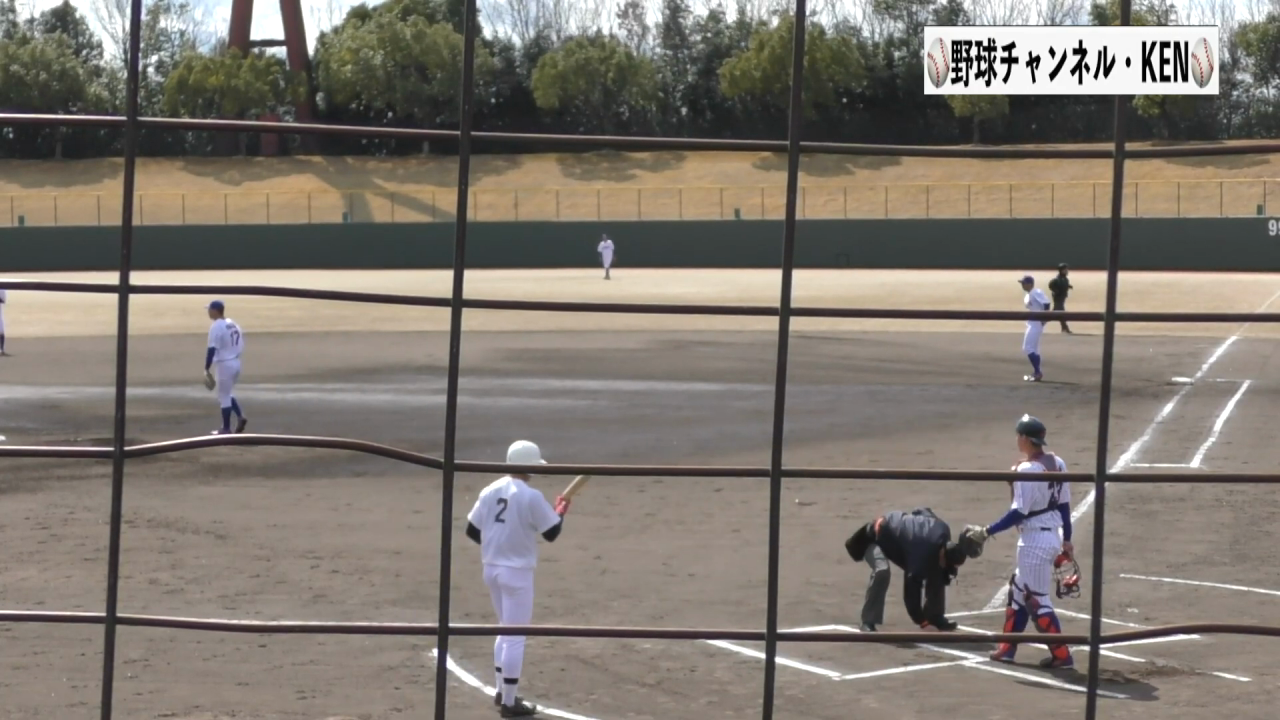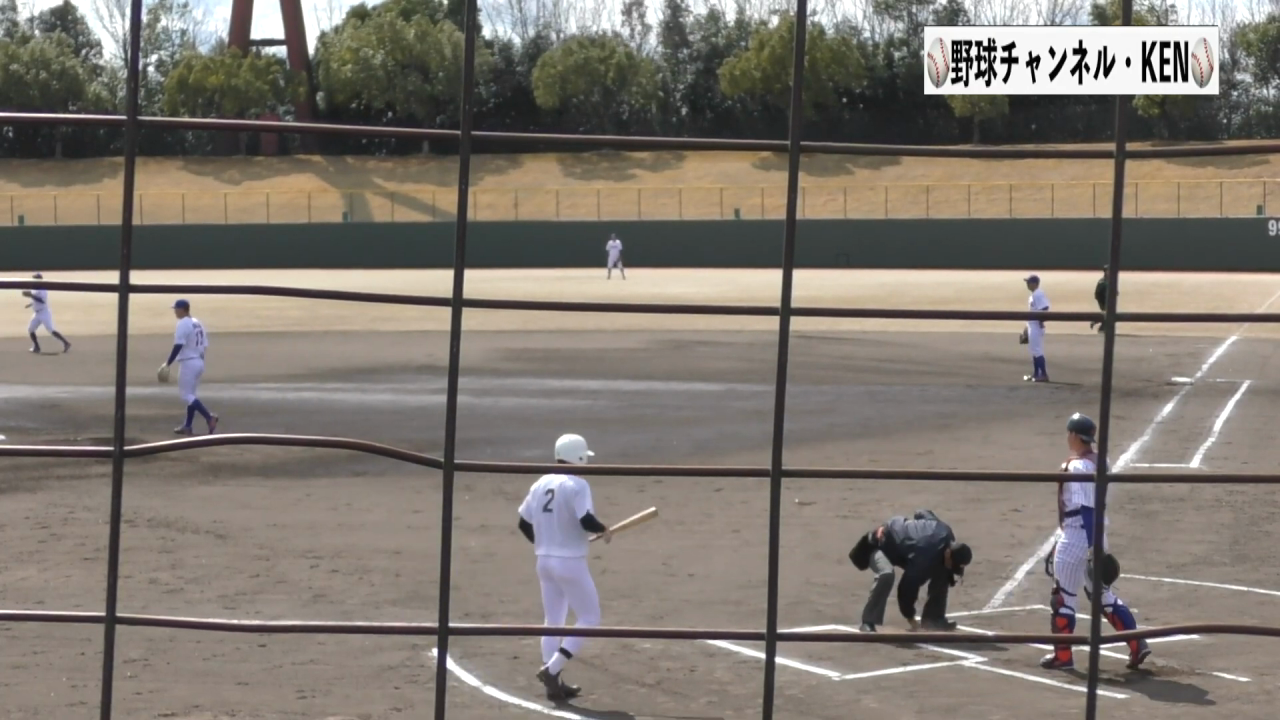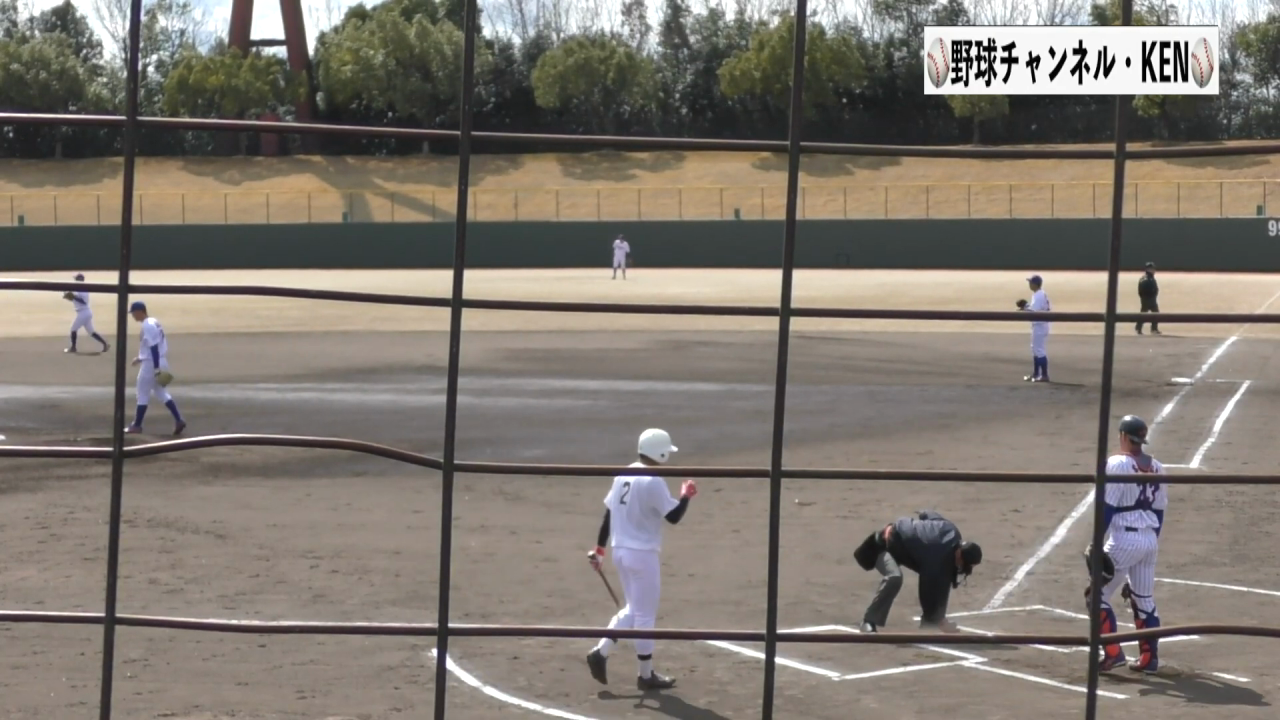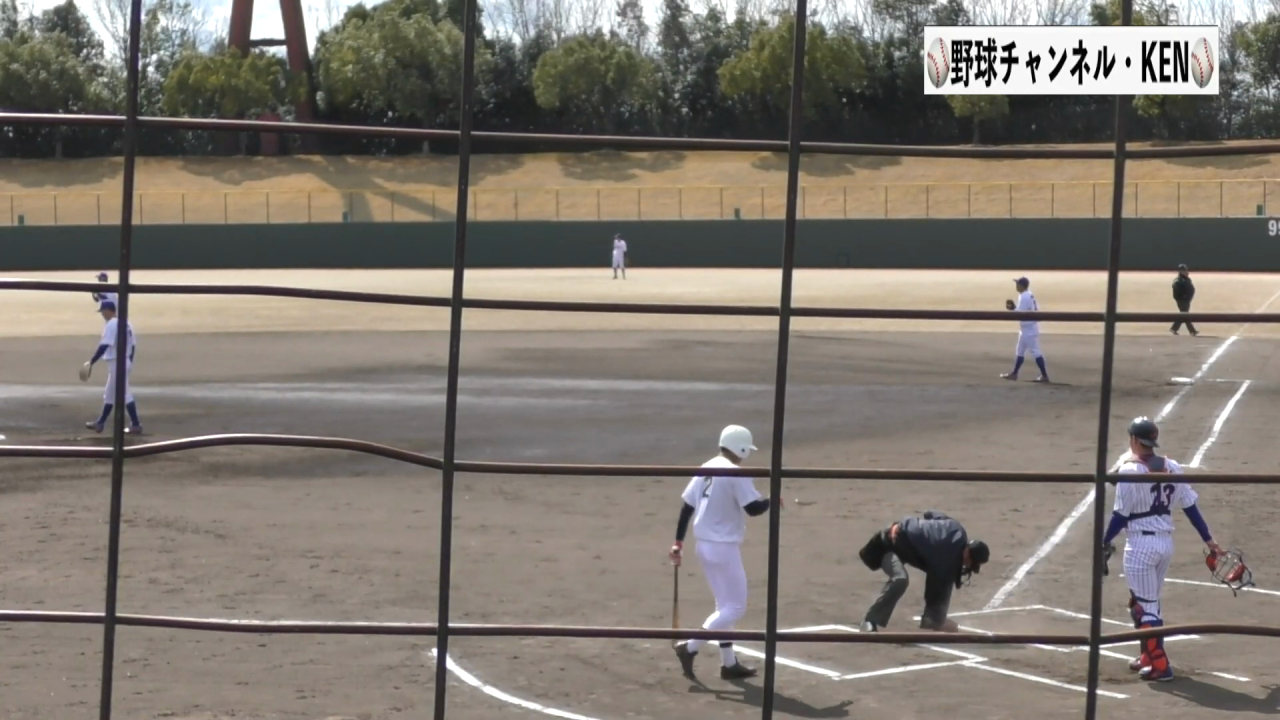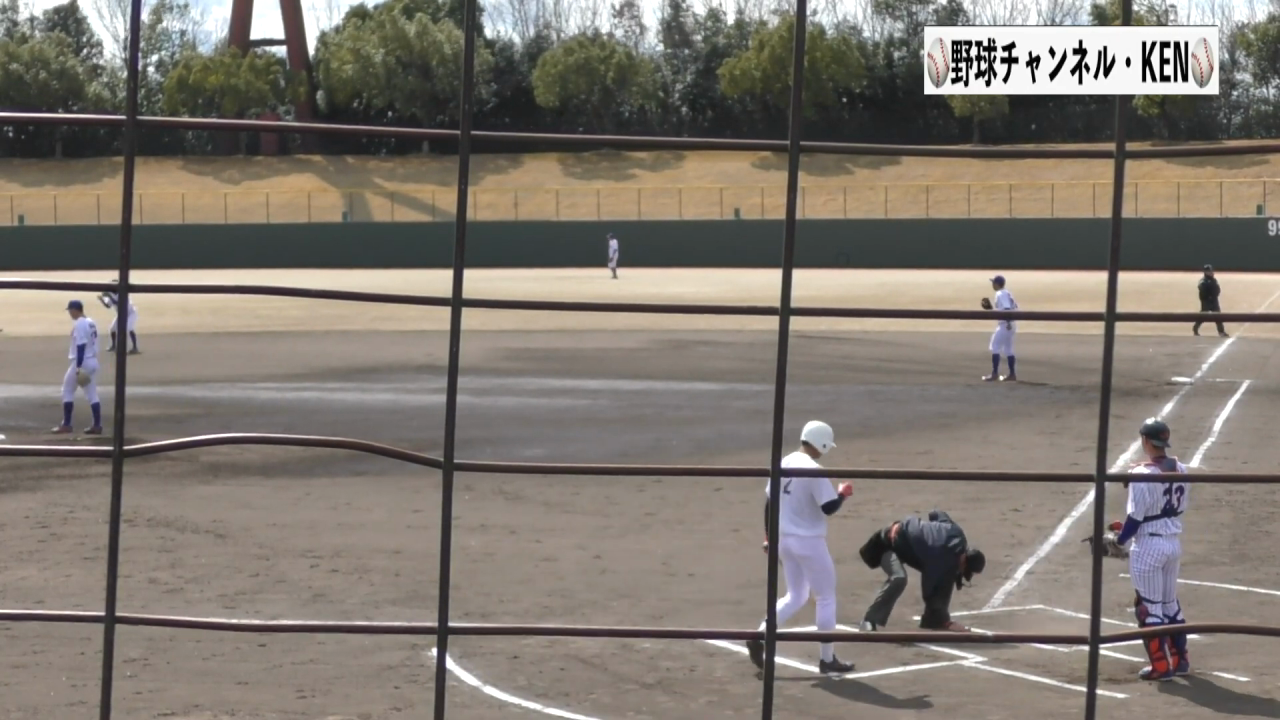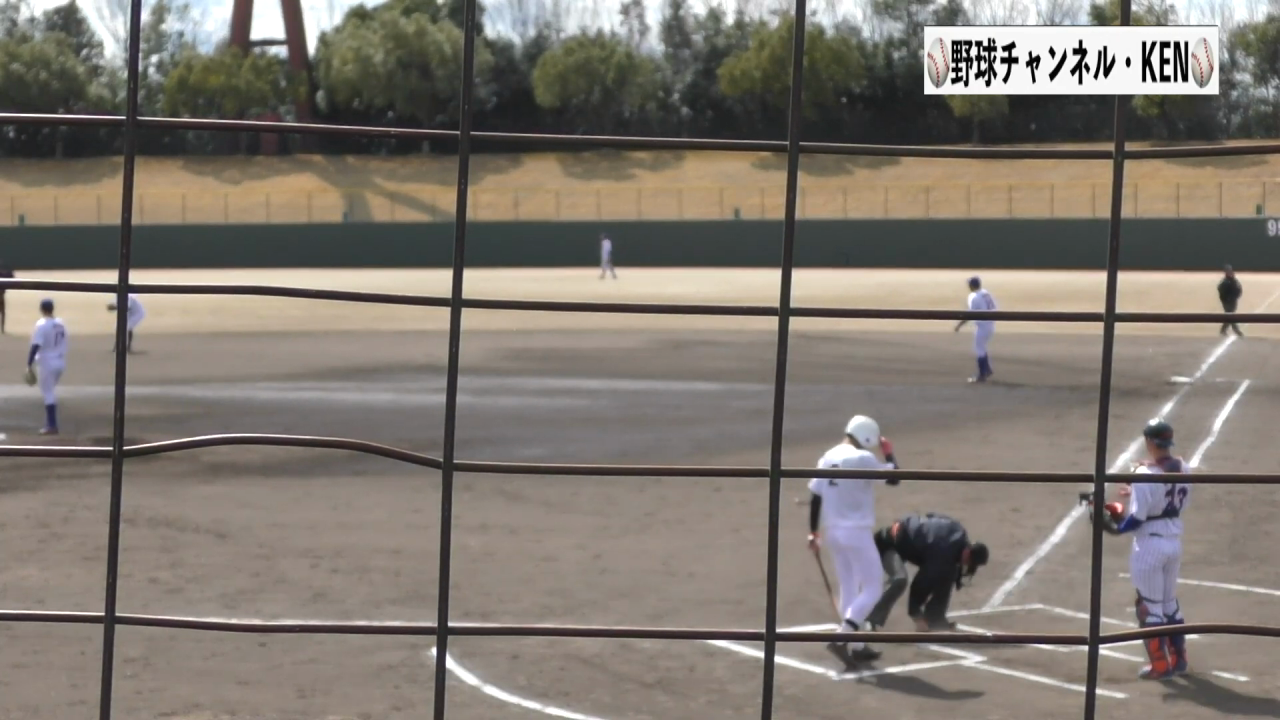
dt=0.5s
person 1, frame 1
left shoulder: (489, 491)
right shoulder: (532, 496)
left elbow: (472, 530)
right elbow: (551, 534)
right wrist: (560, 512)
left hip: (491, 570)
right hip: (517, 573)
left knee: (506, 631)
right knee: (514, 637)
left ankle: (503, 691)
right ankle: (508, 702)
person 1, frame 2
left shoulder: (540, 485)
right shoulder: (577, 485)
left elbow: (524, 524)
right elbow: (586, 522)
right wrist: (603, 530)
left hip: (544, 561)
right hip: (571, 562)
left knee: (553, 623)
right knee: (590, 619)
left ankle: (554, 683)
right ankle: (552, 669)
person 1, frame 3
left shoulder: (623, 475)
right shoulder: (653, 481)
left elbow: (609, 514)
right elbow: (673, 516)
left wrist: (599, 549)
right wrist: (686, 494)
left hip: (621, 551)
right hip: (642, 554)
left knee: (633, 609)
right knee: (645, 615)
left ankle: (600, 652)
right ankle: (645, 675)
person 1, frame 4
left shoulder: (704, 470)
right shoulder: (735, 475)
left elbow: (686, 508)
right elbow: (753, 509)
left wrist: (678, 544)
right wrist: (770, 503)
left hip: (703, 545)
right hip: (723, 547)
left knee: (726, 604)
right knee: (734, 607)
left ankle: (729, 663)
right ankle: (690, 647)
person 1, frame 5
left shoulder: (783, 464)
right shoulder: (814, 471)
left elbow: (770, 502)
right elbow: (829, 508)
left wrist: (770, 538)
right wrist: (843, 493)
left hip: (785, 540)
right hip: (809, 542)
left knee: (795, 595)
right knee: (825, 598)
left ankle: (760, 638)
right ankle: (827, 659)
person 1, frame 6
left shoulder: (827, 458)
right shoulder: (863, 458)
left elbow: (815, 498)
right elbow: (894, 478)
left wrist: (813, 533)
right wrist: (888, 453)
left hip: (832, 532)
right hip: (856, 533)
left knee: (848, 589)
right knee: (871, 589)
left ankle: (857, 646)
right ankle: (841, 640)
person 2, frame 1
left shoulder: (1026, 469)
right shoulder: (1057, 463)
left elbow: (1018, 512)
right elbow: (1064, 506)
left wrist: (988, 531)
right wrist: (1067, 541)
left hip: (1034, 540)
right hip: (1054, 538)
left knee: (1037, 599)
right knee: (1019, 591)
left ankle: (1060, 654)
right ankle: (1007, 649)
person 2, frame 2
left shoulder: (1078, 466)
right shoulder: (1100, 462)
left elbow: (1087, 509)
left wrist: (1093, 545)
left hip: (1076, 538)
right hip: (1096, 538)
left knee: (1063, 597)
right knee: (1104, 594)
left ankle: (1062, 655)
right ankle: (1136, 643)
person 2, frame 3
left shoulder: (1117, 463)
right shoulder: (1156, 467)
left elbow: (1109, 506)
right elbow: (1159, 509)
left hip: (1124, 539)
right hip: (1150, 539)
left knee: (1098, 595)
right knee: (1144, 599)
left ankle: (1113, 653)
right ankle: (1148, 657)
person 2, frame 4
left shoulder: (1129, 470)
right shoulder: (1172, 468)
left elbow: (1120, 514)
right elbow: (1190, 506)
left wrist: (1106, 542)
right wrist: (1208, 540)
left hip: (1140, 544)
right hip: (1166, 542)
left knee: (1142, 606)
right knee: (1152, 602)
left ankle: (1160, 665)
right ankle: (1148, 658)
person 2, frame 5
left shoulder: (1142, 474)
right shoulder: (1180, 470)
left elbow: (1136, 519)
right elbow: (1179, 509)
left wrist: (1119, 541)
left hip: (1148, 546)
right hip: (1174, 544)
left knee: (1149, 607)
right knee: (1170, 603)
left ankle: (1161, 666)
right ankle: (1180, 659)
person 2, frame 6
left shoulder: (1146, 474)
right shoulder: (1183, 469)
left elbow: (1138, 518)
left wrist: (1116, 528)
left hip: (1149, 546)
right hip: (1174, 543)
left knee: (1149, 606)
right knee: (1169, 601)
left ankle: (1160, 666)
right ankle: (1179, 659)
